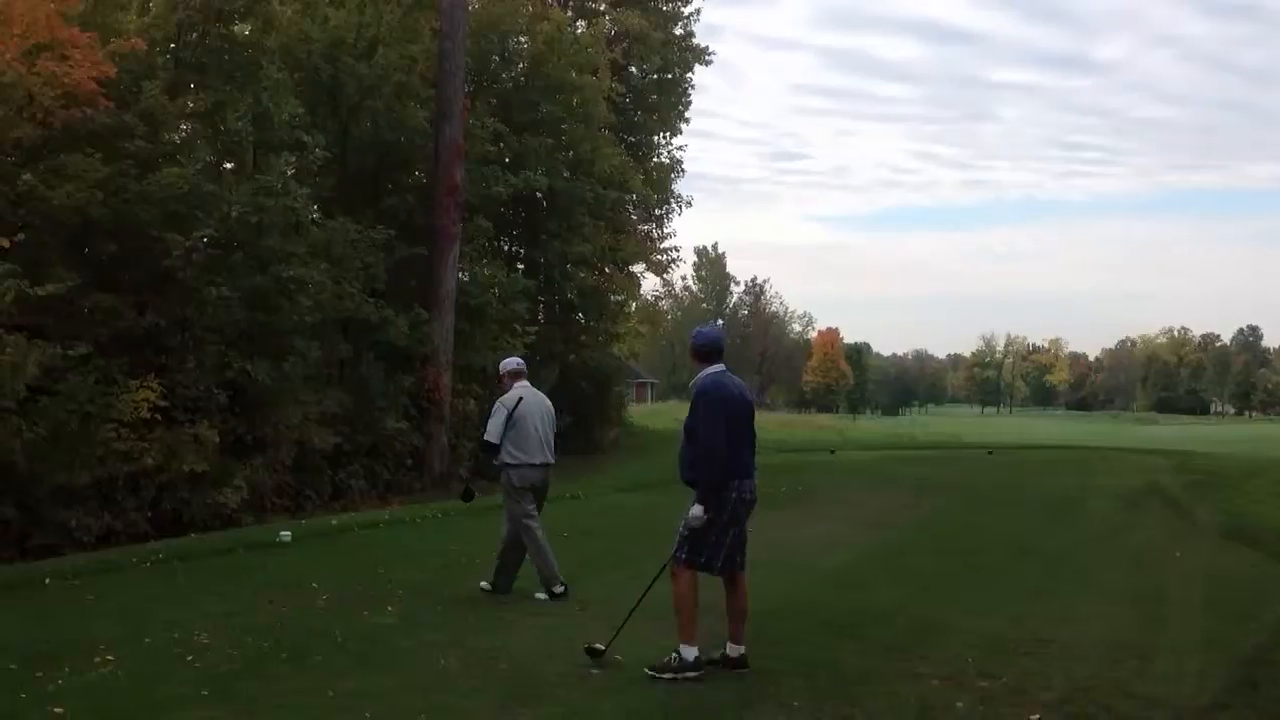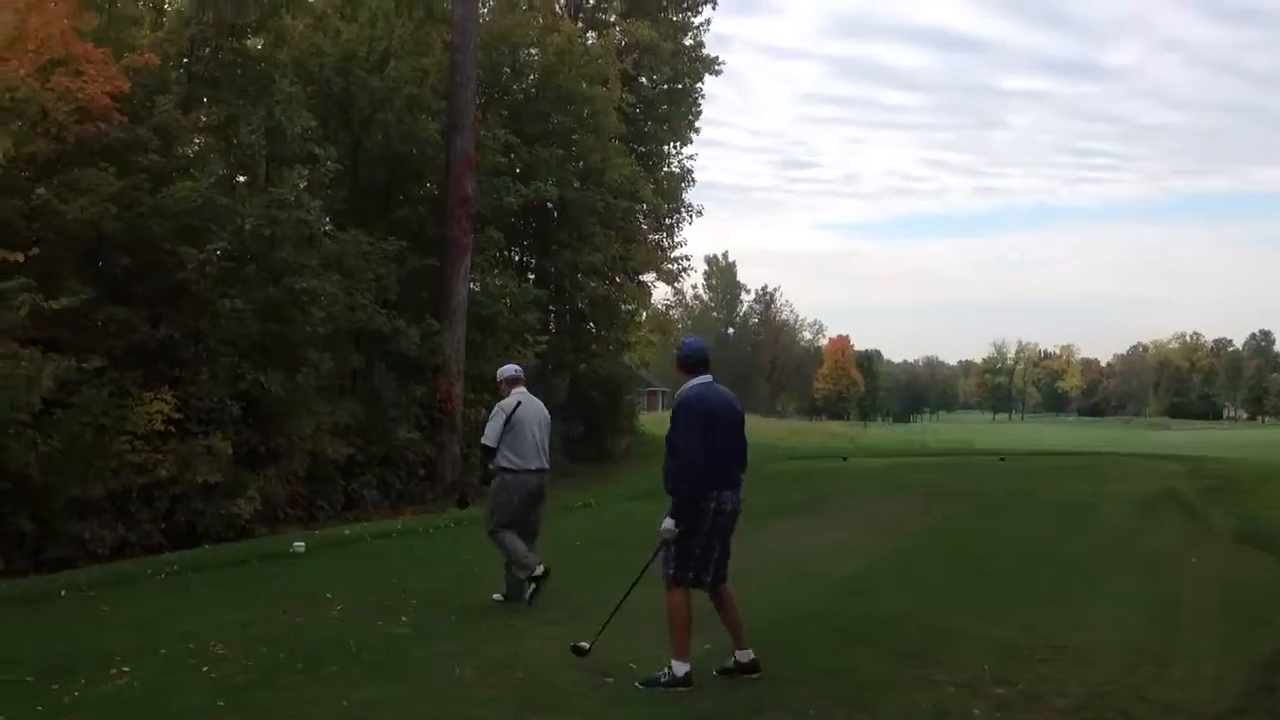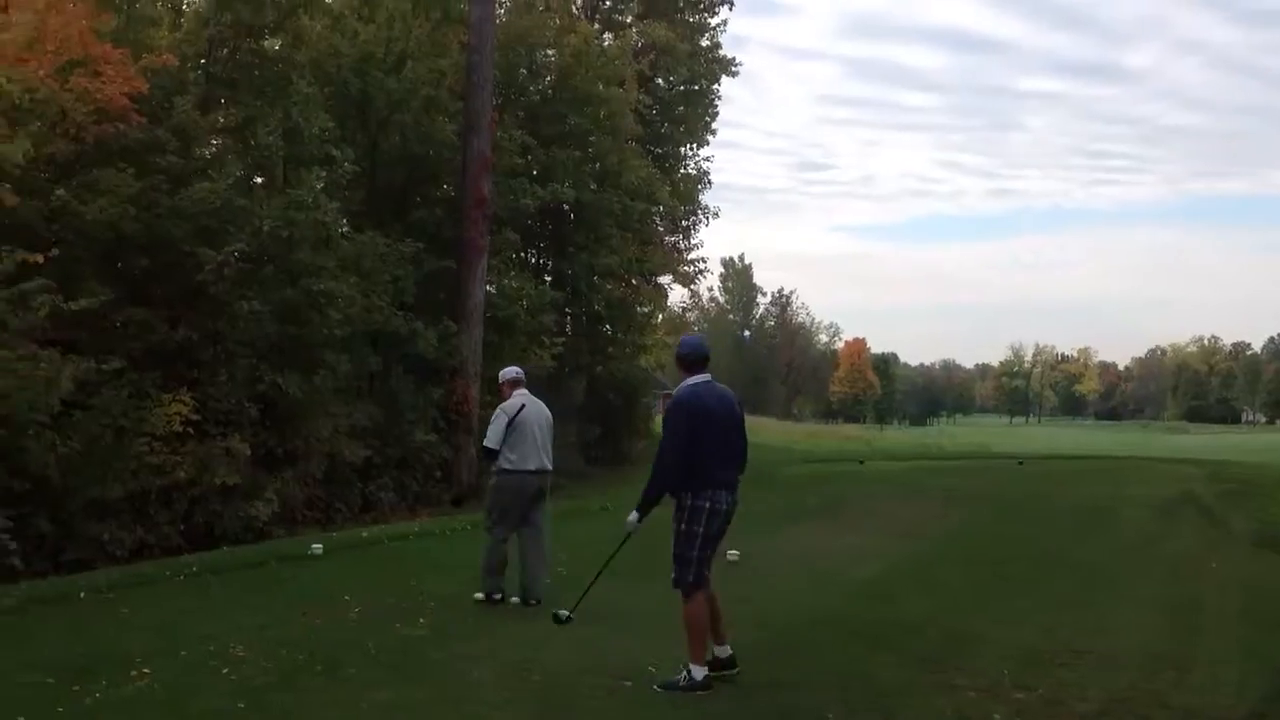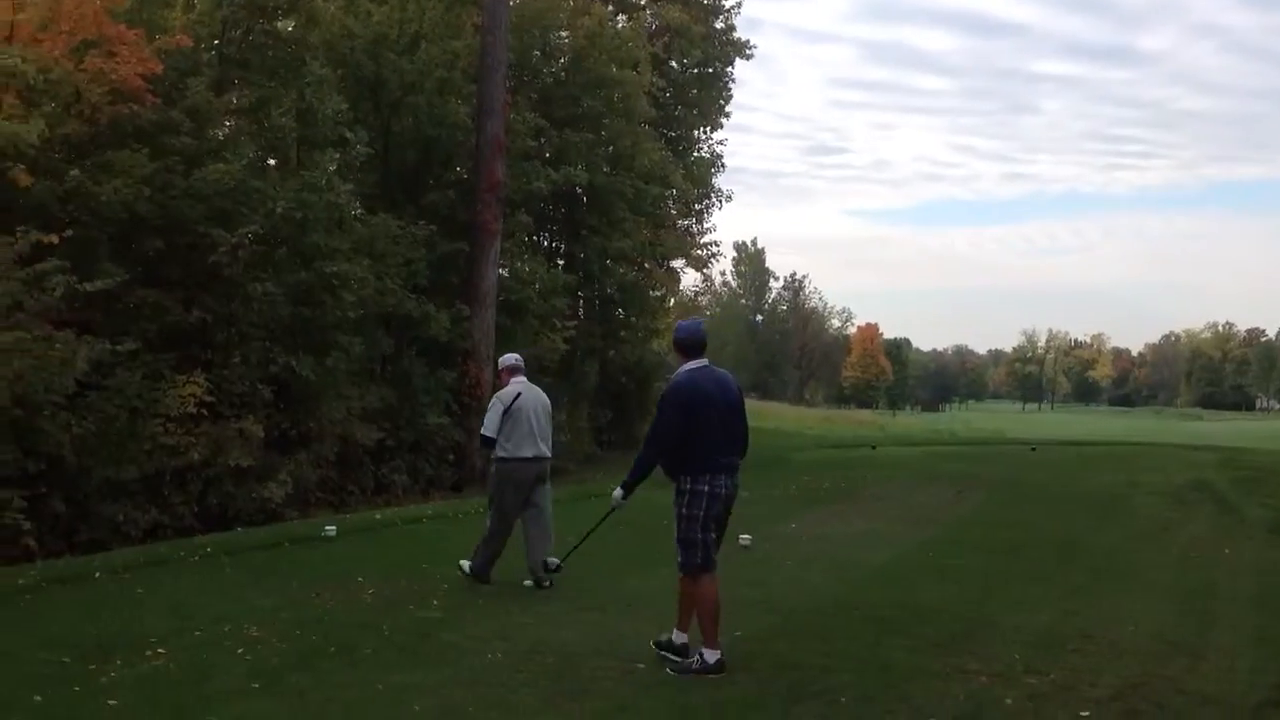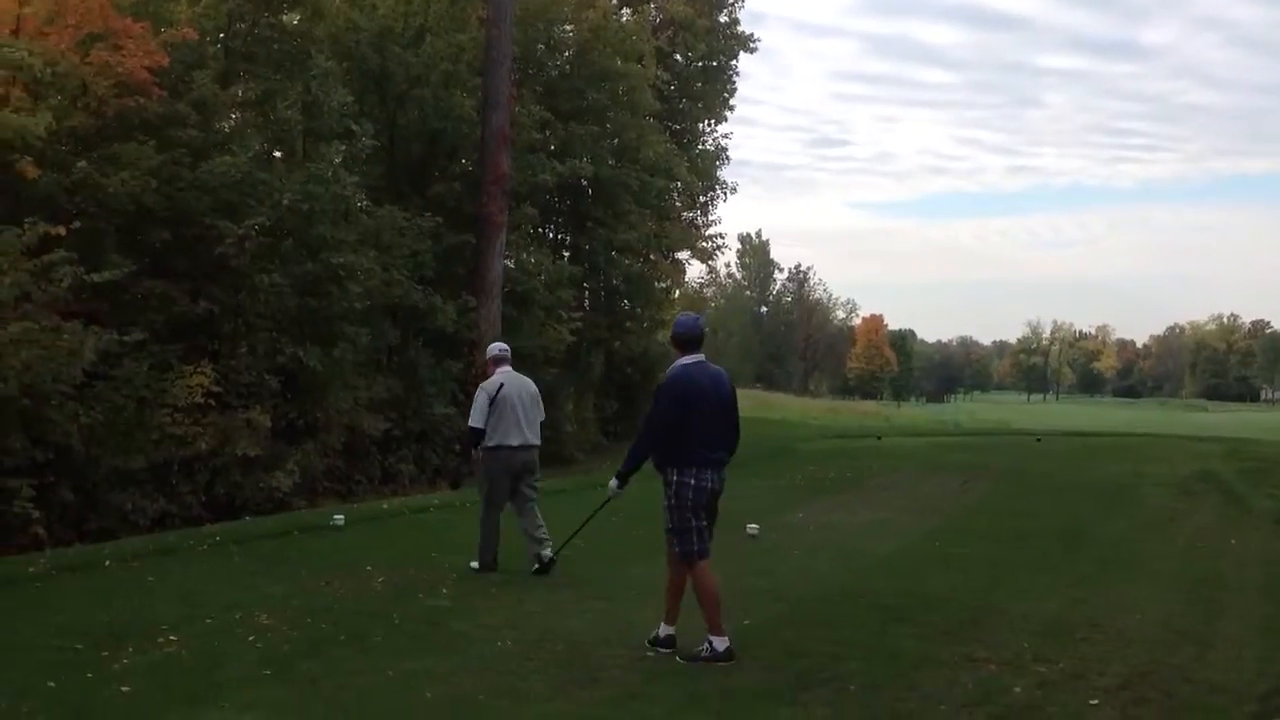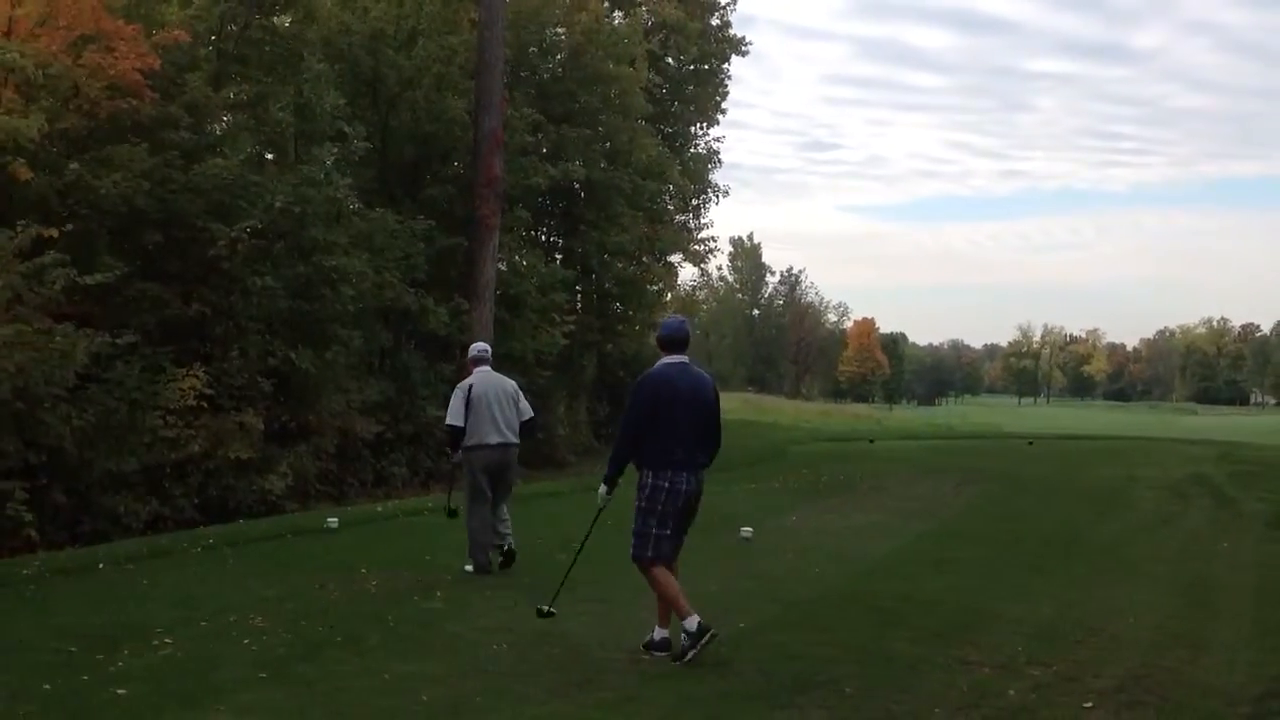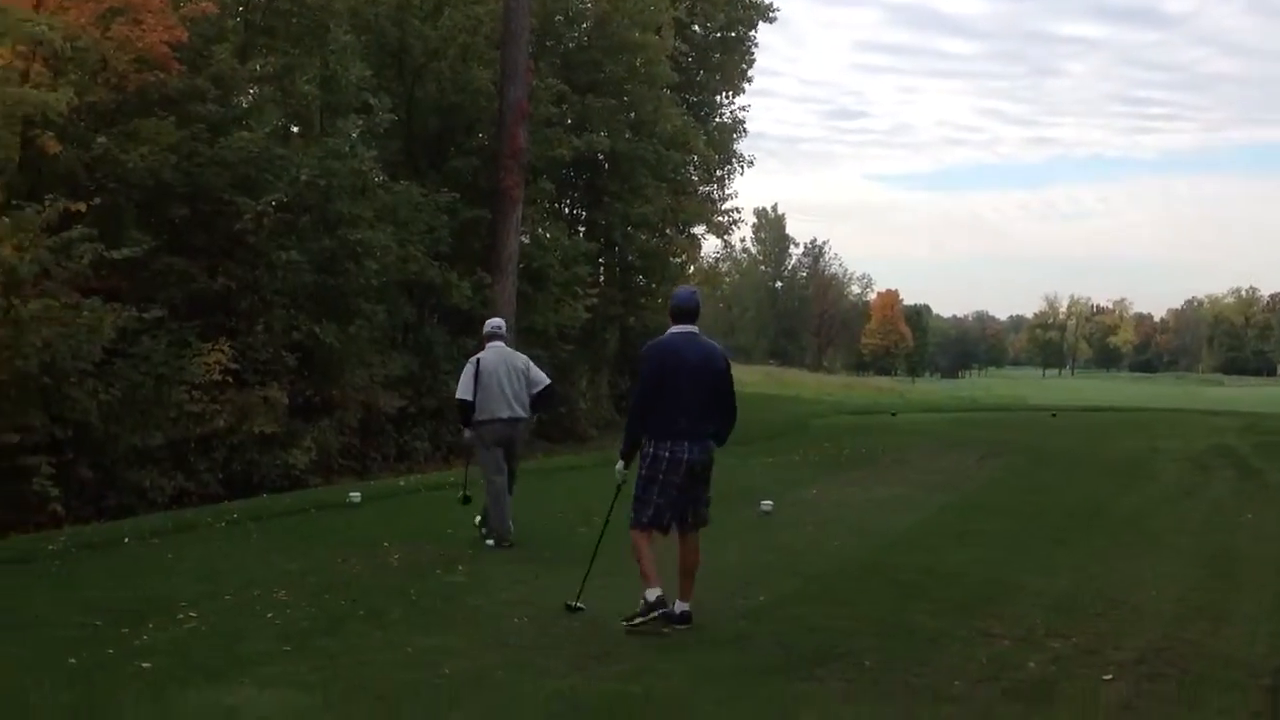
dt=0.2s
person 1, frame 1
left shoulder: (708, 388)
right shoulder: (739, 387)
left elbow: (712, 450)
left wrist: (702, 500)
left hip: (720, 492)
right hip: (742, 486)
left knee: (683, 565)
right knee: (732, 570)
left ankle: (687, 654)
right ankle: (735, 650)
person 1, frame 2
left shoulder: (689, 401)
right shoulder: (727, 398)
left elbow: (688, 464)
right elbow: (739, 453)
left wrist: (675, 514)
left hip: (702, 502)
right hip: (727, 496)
left knee: (676, 580)
right knee: (715, 580)
left ankle: (679, 668)
right ankle: (744, 656)
person 1, frame 3
left shoulder: (684, 401)
right shoulder: (728, 397)
left elbow: (668, 463)
right elbow: (740, 451)
left wrist: (642, 509)
left hip: (699, 498)
right hip: (725, 495)
left knee: (691, 585)
right knee: (697, 579)
left ankle: (697, 672)
right ankle: (722, 652)
person 1, frame 4
left shoulder: (680, 388)
right shoulder: (728, 381)
left elbow: (657, 444)
right elbow: (741, 436)
left wrist: (627, 486)
left hip: (697, 483)
right hip: (726, 481)
left knee: (700, 568)
right knee: (695, 564)
left ankle: (711, 655)
right ankle: (678, 638)
person 1, frame 5
left shoulder: (675, 381)
right shoulder: (721, 378)
left elbow: (651, 435)
right elbow: (733, 432)
left wrist: (622, 476)
left hip: (685, 476)
right hip: (712, 474)
left knee: (696, 559)
right knee: (679, 553)
left ankle: (719, 642)
right ankle: (666, 632)
person 1, frame 6
left shoulder: (652, 381)
right shoulder: (705, 382)
left elbow: (629, 435)
right elbow: (714, 437)
left wrist: (610, 480)
left hip: (659, 478)
right hip: (691, 478)
left knee: (648, 559)
right knee: (664, 557)
left ankle: (693, 625)
right ankle: (661, 634)
person 1, frame 7
left shoulder: (657, 350)
right shoulder: (716, 354)
left elbow: (640, 406)
right elbow: (728, 409)
left wrist: (626, 454)
left hip: (664, 448)
right hip: (701, 449)
left knee: (641, 525)
right knee: (689, 529)
left ankle: (654, 595)
right ankle: (682, 605)
person 2, frame 1
left shoulder: (506, 401)
right shoulder: (545, 401)
left elbow: (490, 443)
left wrist: (498, 455)
left hip: (518, 472)
right hip: (543, 470)
left knee: (528, 527)
right knee: (518, 525)
left ankle: (554, 583)
right ankle: (501, 581)
person 2, frame 2
left shoulder: (505, 407)
right shoulder: (541, 407)
left elbow: (487, 446)
left wrist: (491, 463)
left hip: (512, 477)
right hip: (539, 476)
left knee: (499, 528)
right knee: (525, 533)
left ankle: (532, 568)
right ankle: (514, 589)
person 2, frame 3
left shoulder: (506, 409)
right shoulder: (543, 408)
left elbow: (489, 449)
left wrist: (498, 460)
left hip: (512, 478)
right hip: (541, 476)
left knee: (498, 530)
right knee: (533, 534)
left ankle: (493, 589)
right ankle: (532, 592)
person 2, frame 4
left shoulder: (503, 396)
right shoulder: (542, 396)
left elbow: (487, 438)
left wrist: (499, 447)
left hip: (511, 465)
right hip: (540, 464)
left knee: (500, 519)
right knee: (538, 518)
left ankle: (479, 568)
right ankle: (542, 574)
person 2, frame 5
left shoulder: (488, 387)
right shoulder: (530, 384)
left elbow: (476, 428)
right elbow: (539, 420)
left wrist: (476, 446)
left hip: (499, 454)
right hip: (529, 452)
left knee: (491, 507)
right knee: (527, 504)
left ankle: (487, 560)
right ankle: (543, 551)
person 2, frame 6
left shoulder: (465, 387)
right shoulder: (509, 384)
left elbow: (454, 426)
right elbow: (527, 420)
left wrist: (455, 450)
left hip: (478, 452)
right hip: (508, 451)
left knee: (478, 506)
right knee: (498, 501)
left ankle: (481, 562)
right ankle: (504, 543)
person 2, frame 7
left shoulder: (476, 362)
right shoulder: (521, 359)
left elbow: (464, 400)
right elbow: (545, 389)
left wrist: (467, 426)
right wrist: (530, 412)
left hip: (489, 427)
right hip: (518, 425)
left knee: (495, 479)
right knee: (507, 478)
left ankle: (502, 535)
right ankle: (489, 523)
